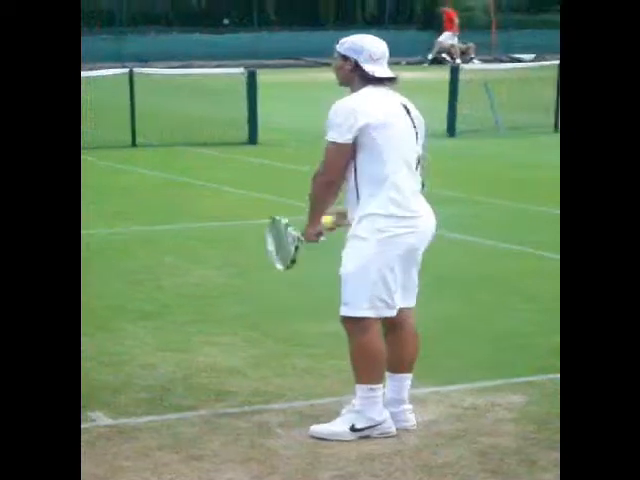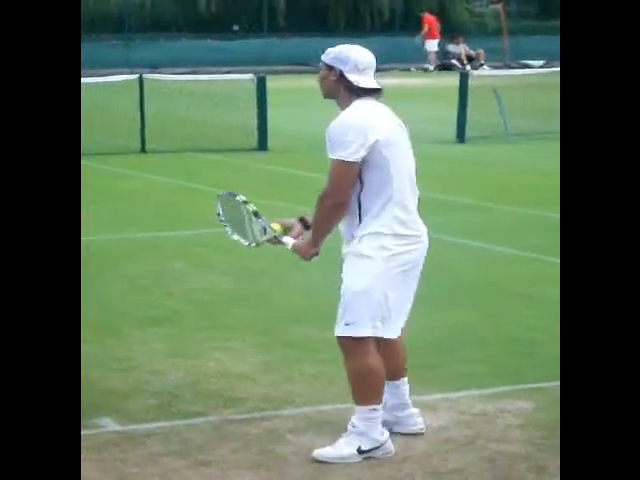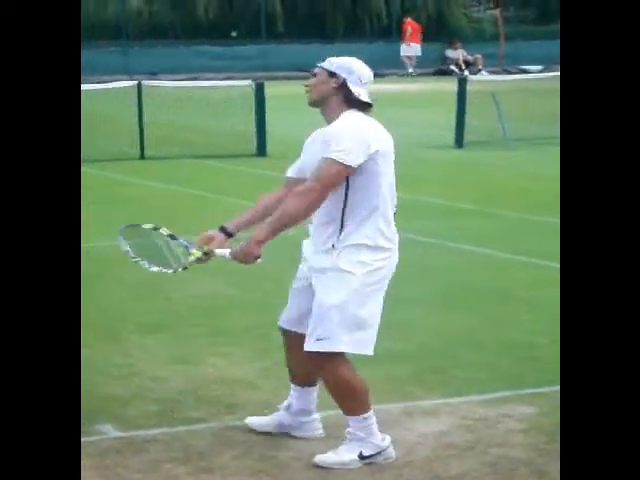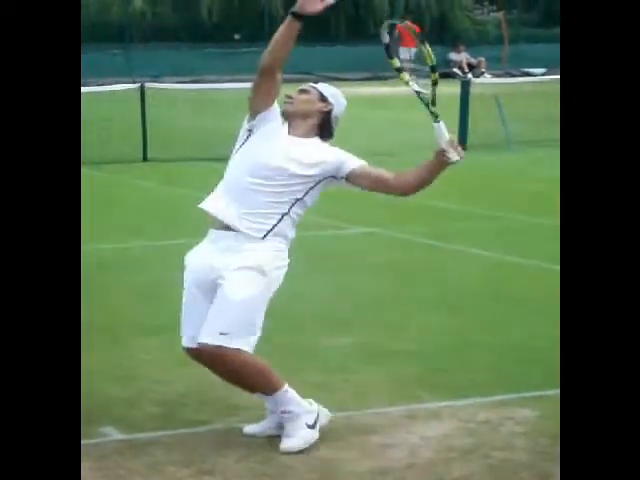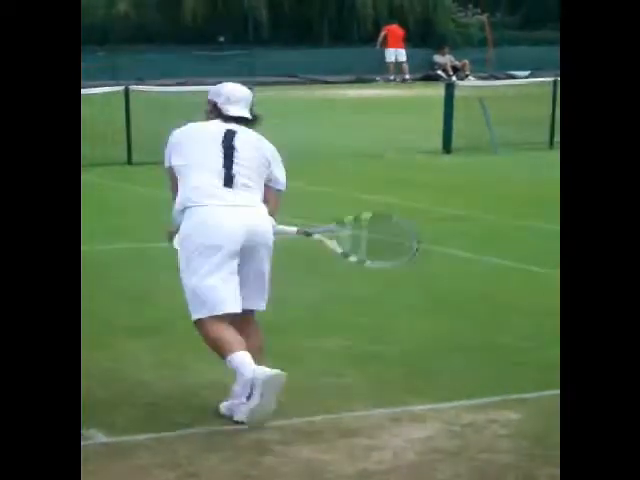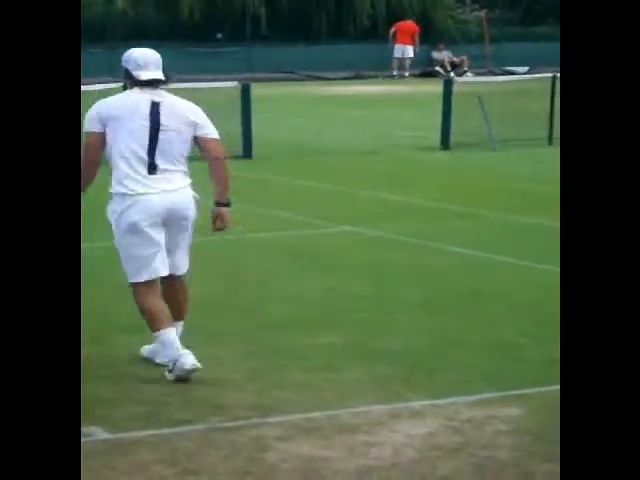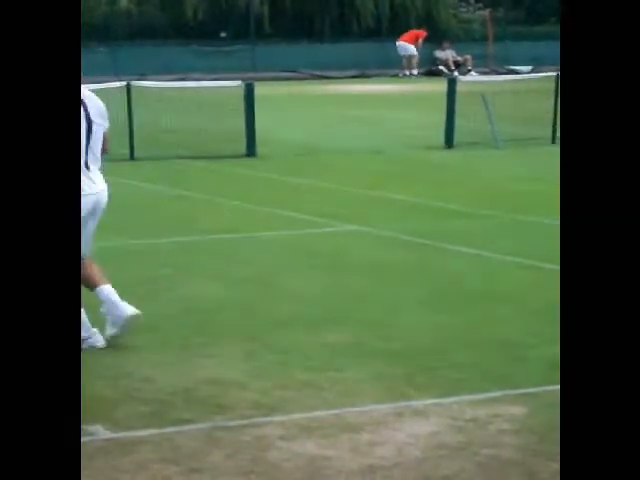
dt=0.7s
person 1, frame 1
left shoulder: (349, 107)
right shoulder: (404, 107)
left elbow: (329, 176)
left wrist: (314, 219)
right wrist: (355, 209)
left hip: (382, 228)
right hip: (412, 220)
left knee: (361, 317)
right knee: (398, 314)
left ankle: (371, 414)
right ankle: (396, 405)
person 1, frame 2
left shoulder: (350, 123)
right shoulder: (378, 115)
left elbow: (336, 197)
left wrist: (312, 241)
right wrist: (305, 223)
left hip: (381, 244)
right hip: (396, 237)
left knee: (357, 337)
right knee: (383, 330)
left ankle: (369, 435)
right ankle: (399, 411)
person 1, frame 3
left shoulder: (358, 132)
right shoulder: (320, 139)
left elbow: (314, 194)
right elbow: (281, 193)
left wrist: (260, 238)
right wrist: (226, 230)
left hip: (359, 258)
right hip: (324, 253)
left knee: (329, 351)
right knee: (296, 332)
left ankle: (368, 440)
right ankle: (300, 413)
person 1, frame 4
left shoulder: (328, 158)
right shoulder: (264, 125)
left elbow: (401, 184)
right elbow: (268, 68)
left wrist: (439, 160)
left hip: (254, 258)
right hip: (212, 249)
left knee: (224, 350)
right knee: (200, 348)
left ankle: (303, 412)
right ankle: (284, 411)
person 1, frame 5
left shoulder: (181, 135)
right shoulder: (264, 146)
left elbow: (180, 192)
left hip: (205, 222)
right hip: (254, 221)
left knee: (213, 319)
right knee: (245, 315)
left ankle: (253, 375)
right ankle: (248, 396)
person 1, frame 6
left shoulder: (105, 107)
right shoulder: (189, 109)
left elbow: (89, 159)
right elbow: (217, 157)
left wrist: (80, 190)
right wrist: (223, 204)
left hip: (134, 203)
right hip: (179, 199)
left knee: (145, 284)
right knee: (173, 276)
left ankle: (176, 356)
right ankle: (168, 348)
person 1, frame 7
right shoulder: (92, 100)
left hip: (83, 195)
right hip: (96, 191)
left knee: (81, 260)
right knee: (82, 259)
left ankle: (86, 334)
right ankle: (116, 307)
